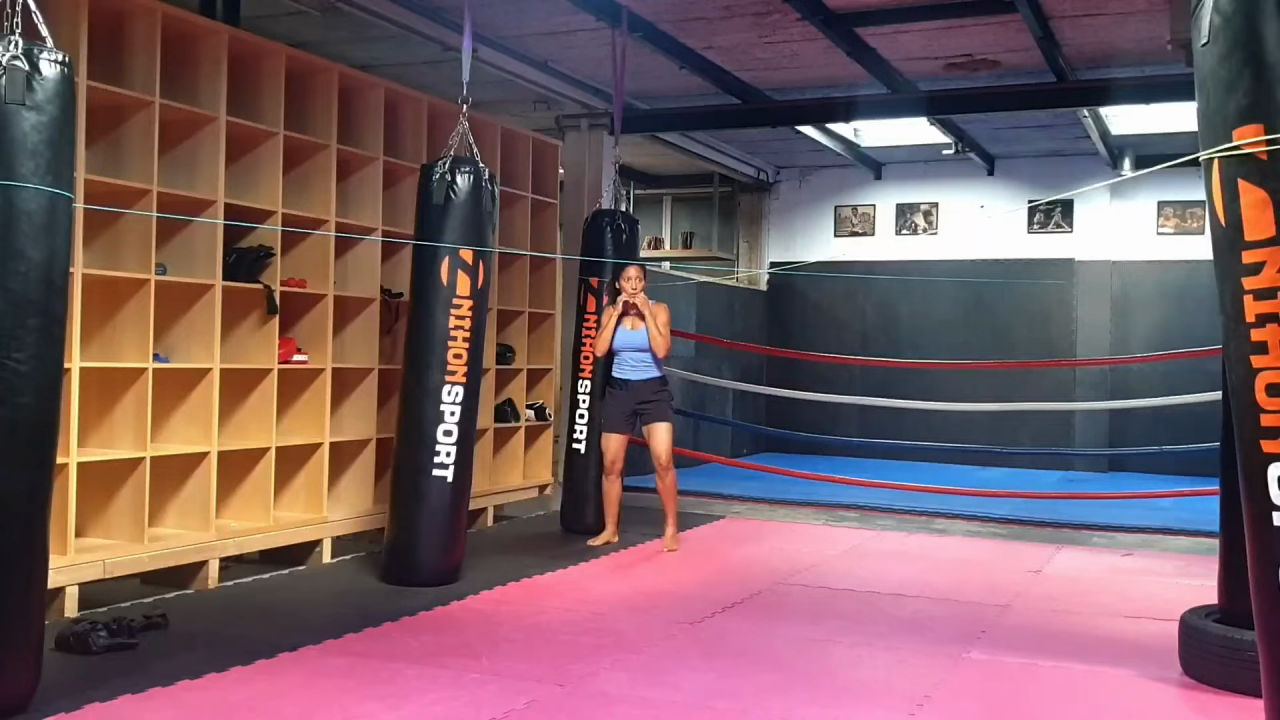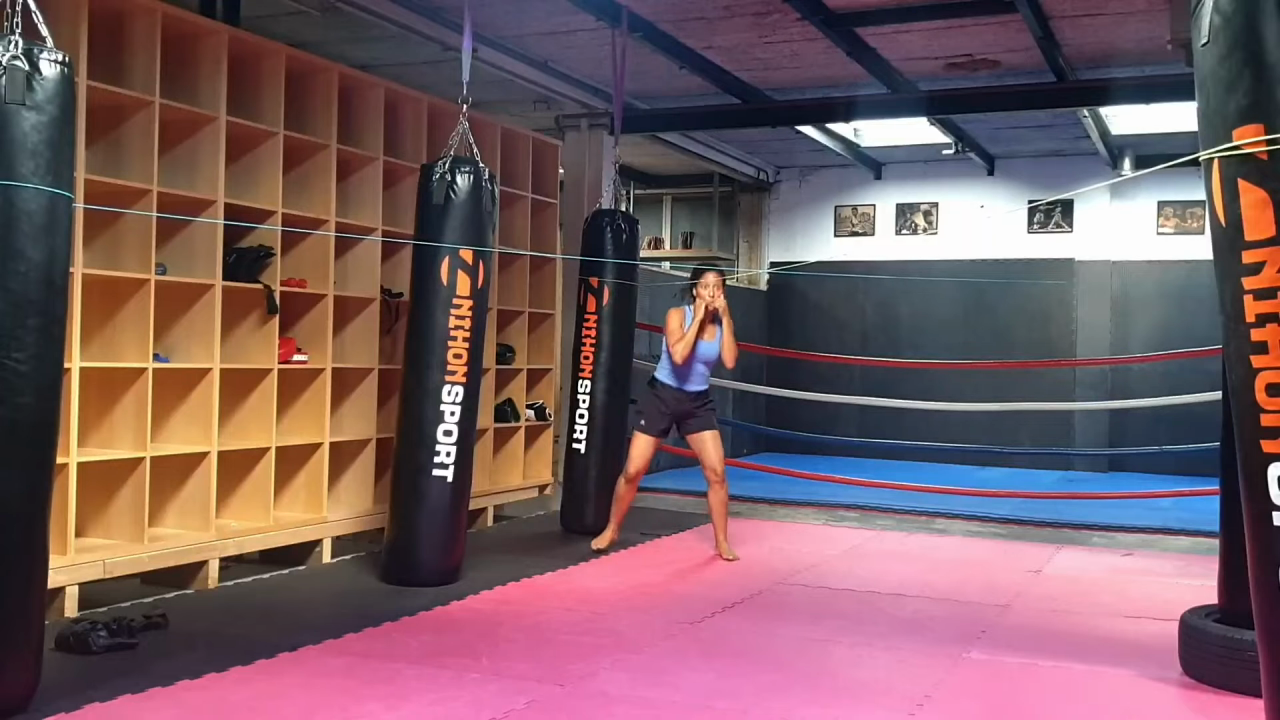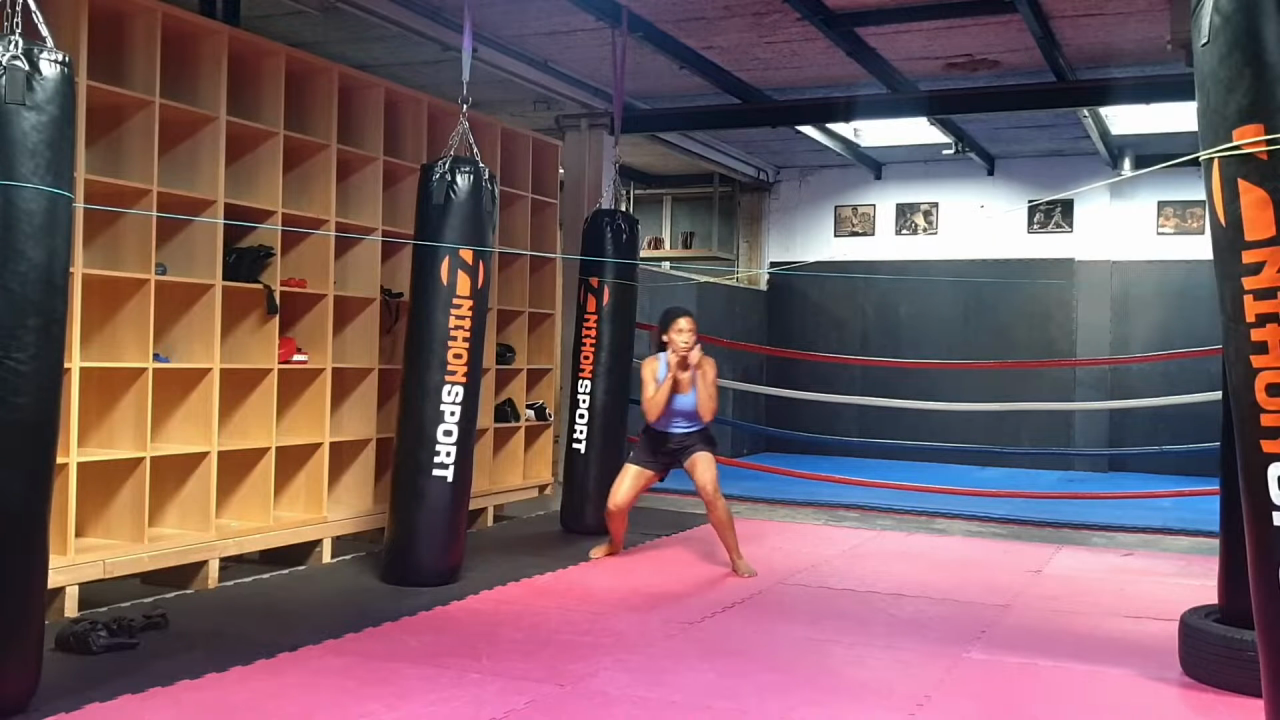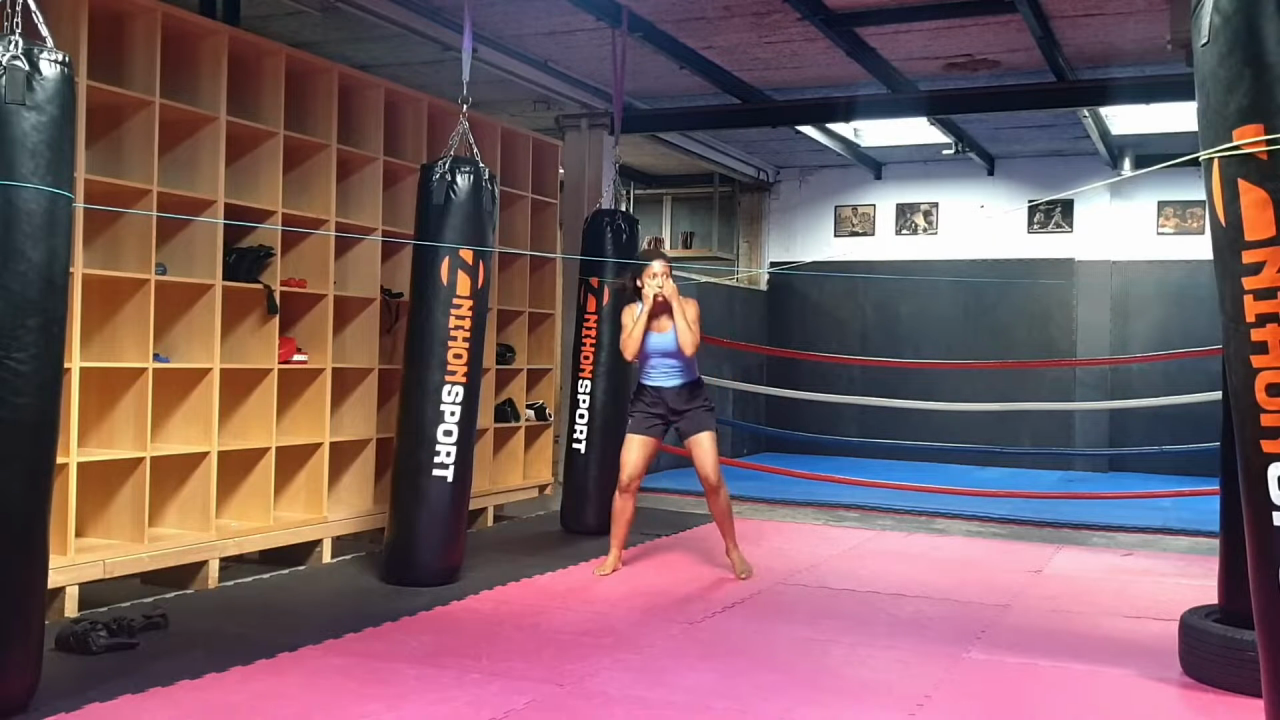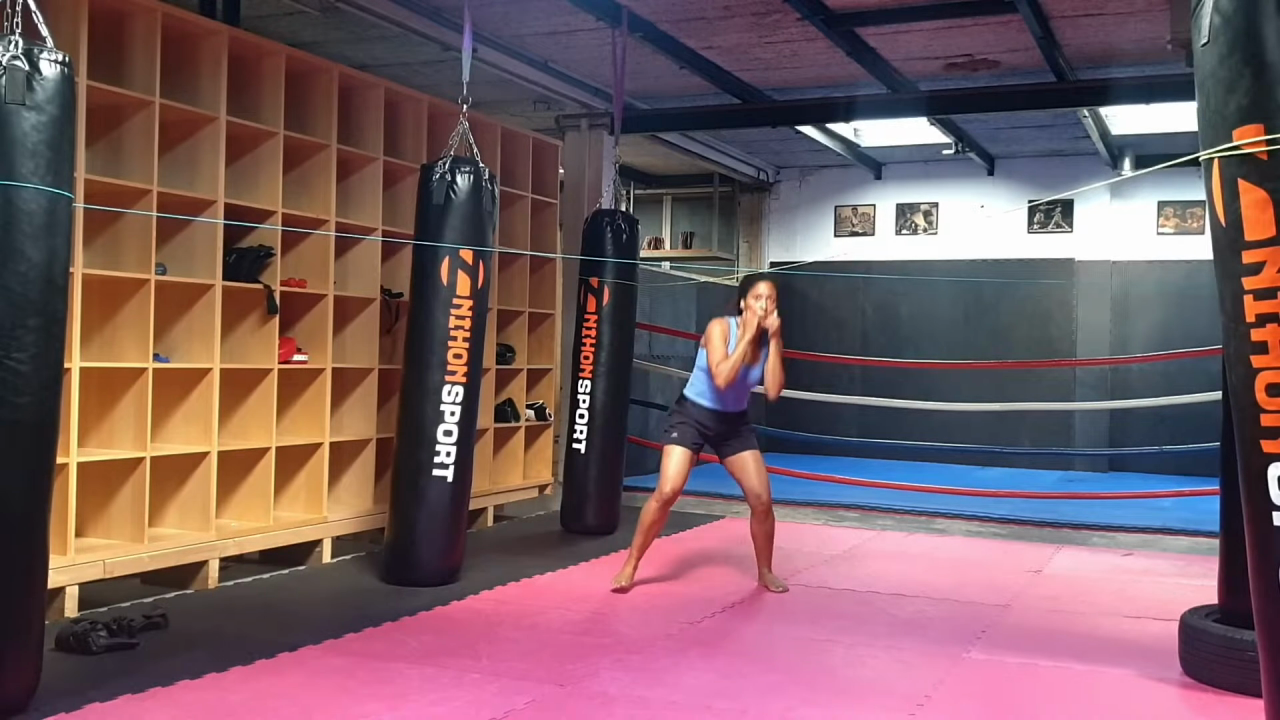
dt=1s
person 1, frame 1
left shoulder: (658, 309)
right shoulder: (611, 311)
left elbow: (662, 351)
right elbow: (600, 350)
left wrist: (645, 313)
right wrist: (615, 313)
left hip: (653, 391)
right hip: (619, 391)
left knee: (663, 462)
right knee: (611, 466)
left ankle: (671, 528)
right ankle: (610, 530)
person 1, frame 2
left shoulder: (722, 323)
right shoulder: (676, 316)
left elbow: (730, 362)
right elbow: (678, 356)
left wrist: (726, 318)
right wrist: (698, 319)
left hip: (698, 403)
right hip: (660, 397)
left knee: (716, 472)
right knee: (633, 471)
left ankle: (722, 541)
right ankle: (612, 530)
person 1, frame 3
left shoulder: (707, 366)
right shoulder: (652, 366)
left elbow: (708, 415)
right elbow: (651, 415)
left wrist: (699, 374)
right wrist: (672, 374)
left hip: (694, 439)
right hip: (657, 440)
left knee: (710, 491)
right knee: (616, 504)
left ankle: (736, 559)
right ankle: (614, 545)
person 1, frame 4
left shoulder: (687, 305)
right shoulder: (631, 311)
left elbow: (689, 348)
right elbow: (629, 353)
left wrist: (674, 303)
right wrist: (647, 307)
left hip: (689, 398)
right hip: (649, 400)
left knee: (712, 479)
right knee: (627, 481)
left ankle: (733, 551)
right ankle: (614, 555)
person 1, frame 5
left shoulder: (768, 341)
right shoulder: (720, 329)
left elbow: (773, 391)
right elbow: (722, 379)
left wrist: (775, 337)
right wrist: (749, 337)
left hip: (734, 423)
right hip: (692, 415)
left knee: (761, 498)
right knee: (667, 491)
left ankle: (765, 572)
right ankle: (630, 565)
